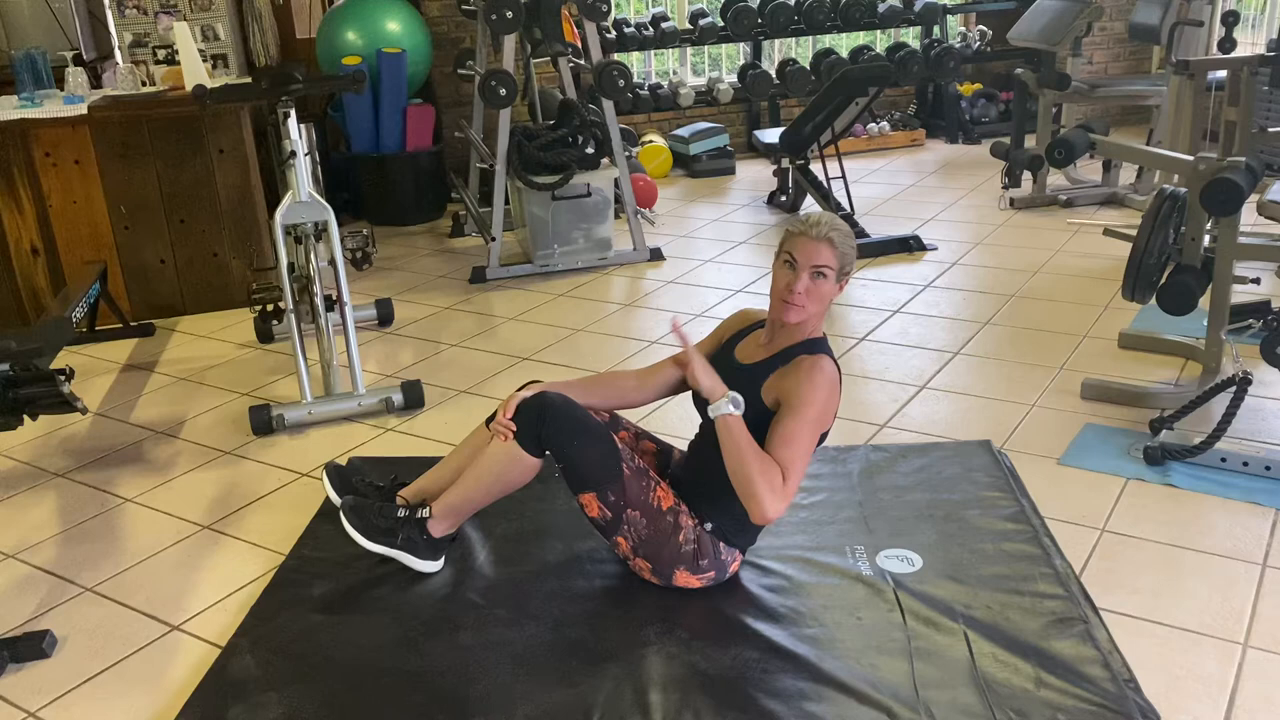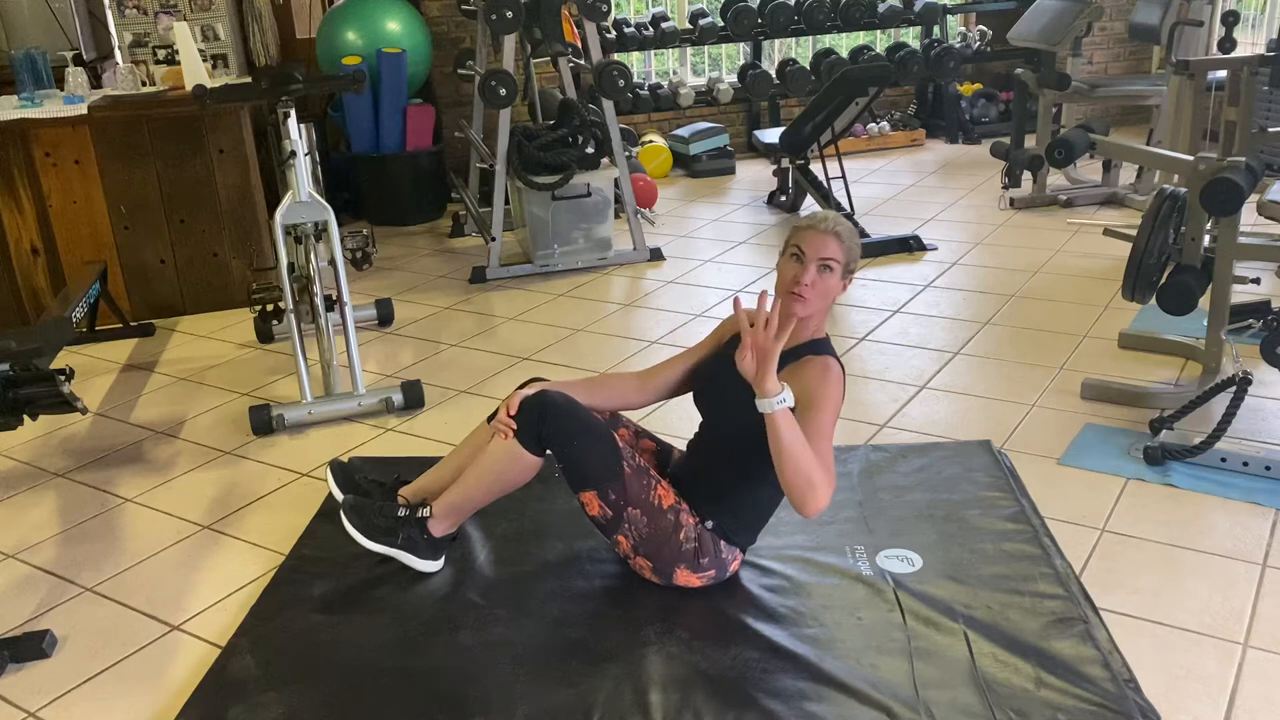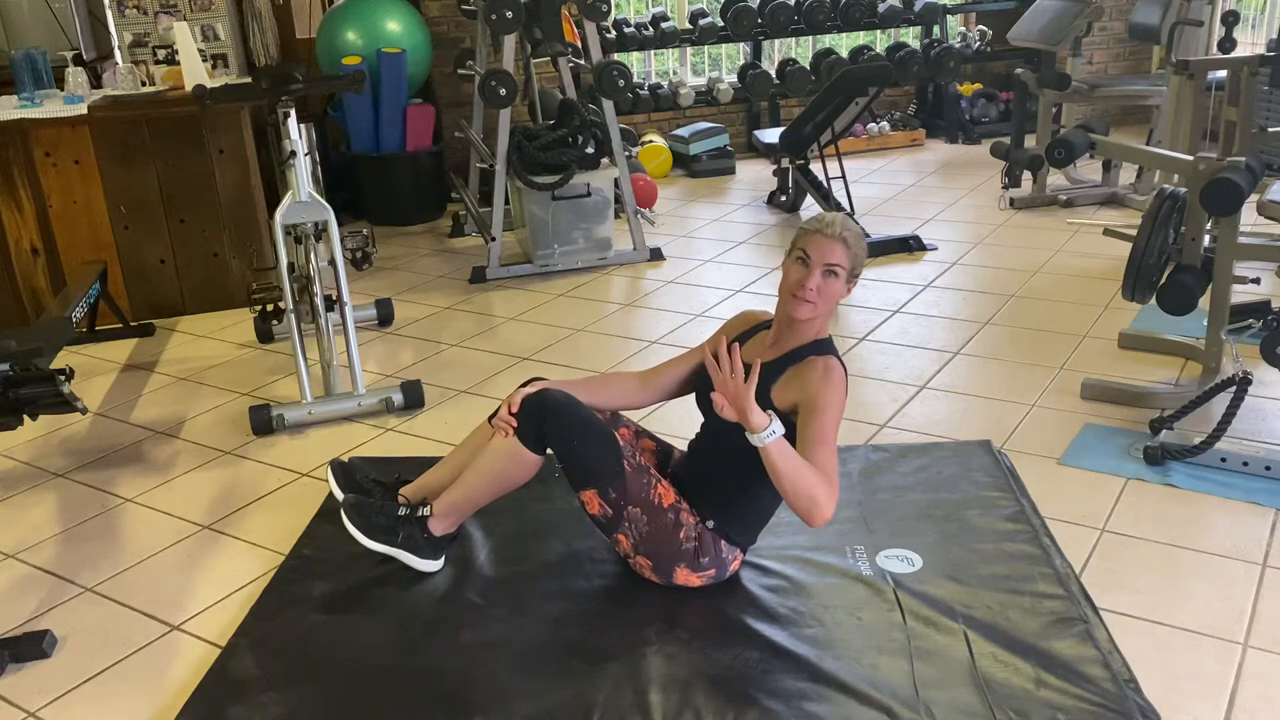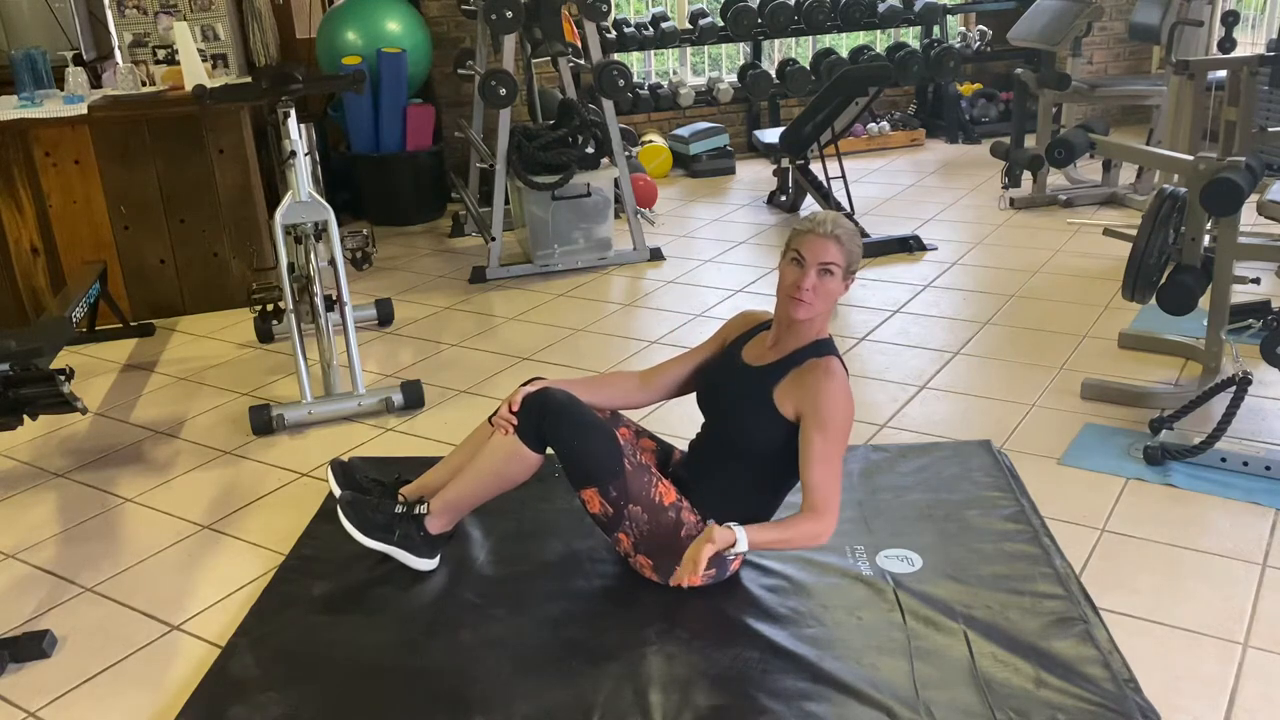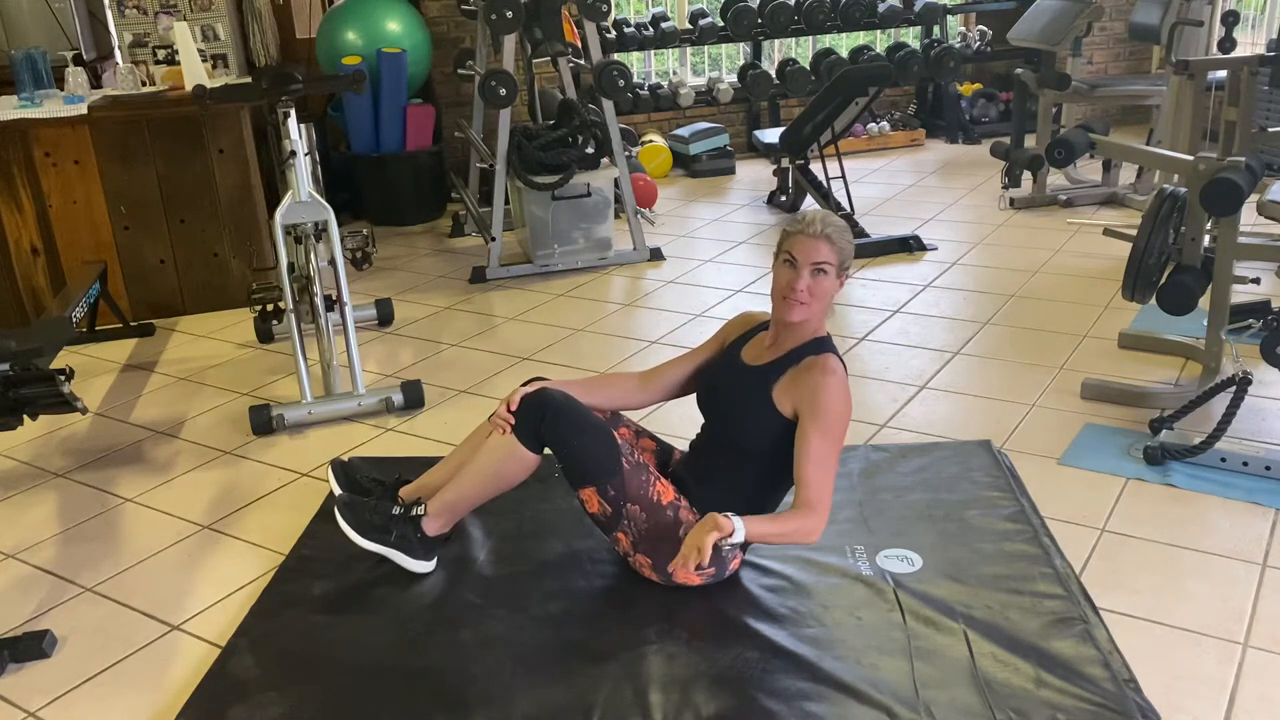
dt=0.7s
person 1, frame 1
left shoulder: (813, 374)
right shoulder: (749, 325)
left elbow: (766, 504)
right elbow: (644, 383)
left wrist: (716, 391)
right wrist: (542, 390)
left hip: (699, 547)
right hip: (682, 488)
left knee: (546, 416)
right knee: (537, 402)
left ankle: (426, 532)
right ankle: (405, 500)
person 1, frame 2
left shoulder: (818, 372)
right shoulder: (748, 324)
left elbow: (812, 498)
right elbow: (646, 385)
left wrist: (768, 387)
right wrist: (544, 388)
left hip: (699, 545)
right hip: (683, 484)
left knee: (546, 415)
right knee: (535, 398)
left ankle: (426, 531)
right ankle: (406, 499)
person 1, frame 3
left shoulder: (820, 374)
right shoulder: (750, 326)
left elbow: (819, 506)
right elbow: (647, 385)
left wrist: (757, 421)
right wrist: (546, 387)
left hip: (700, 546)
right hip: (683, 485)
left knee: (546, 413)
right knee: (538, 398)
left ankle: (427, 531)
right ankle: (406, 499)
person 1, frame 4
left shoulder: (822, 380)
right shoulder: (749, 327)
left elbow: (820, 522)
right elbow: (647, 384)
left wrist: (726, 536)
right wrist: (548, 385)
left hip: (695, 537)
right hip: (684, 484)
left knee: (548, 413)
right knee: (536, 400)
left ankle: (424, 529)
right ankle: (406, 498)
person 1, frame 5
left shoulder: (821, 377)
right shoulder: (749, 328)
left elbow: (810, 519)
right elbow: (646, 385)
left wrist: (726, 527)
right wrist: (545, 387)
left hip: (697, 545)
right hip: (683, 485)
left knee: (546, 414)
right knee: (536, 400)
left ankle: (421, 530)
right ankle: (405, 498)
